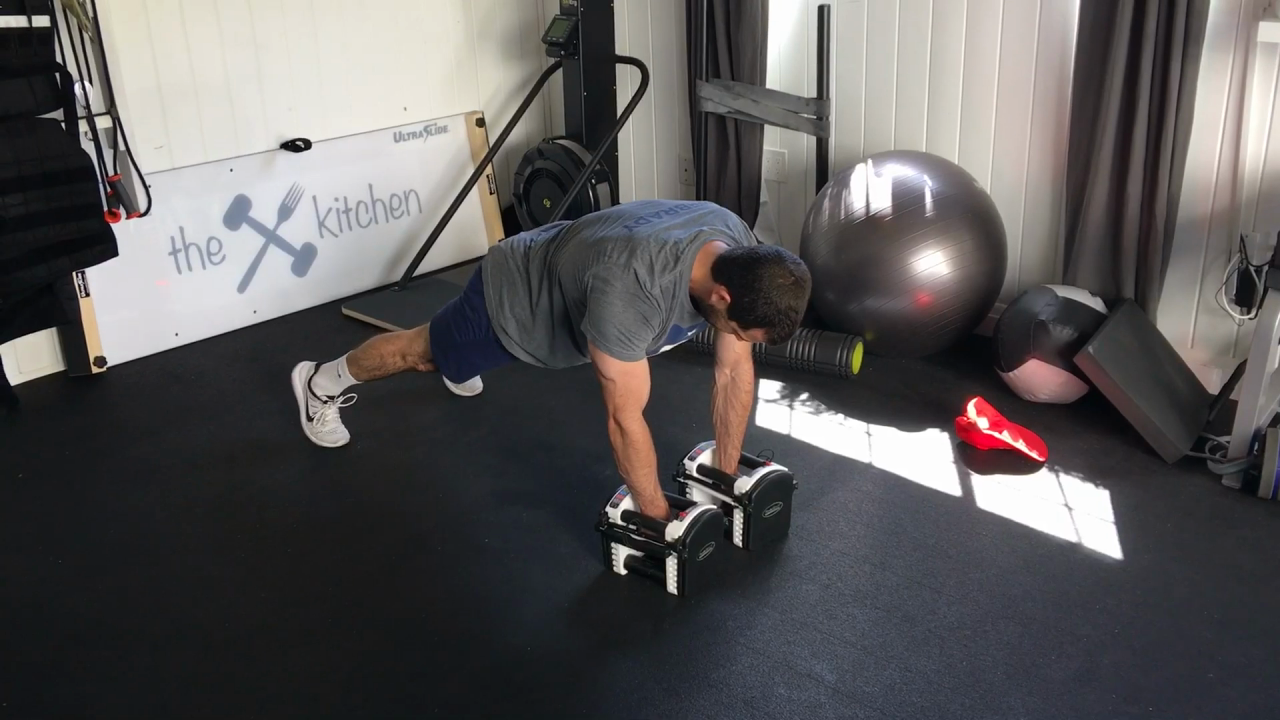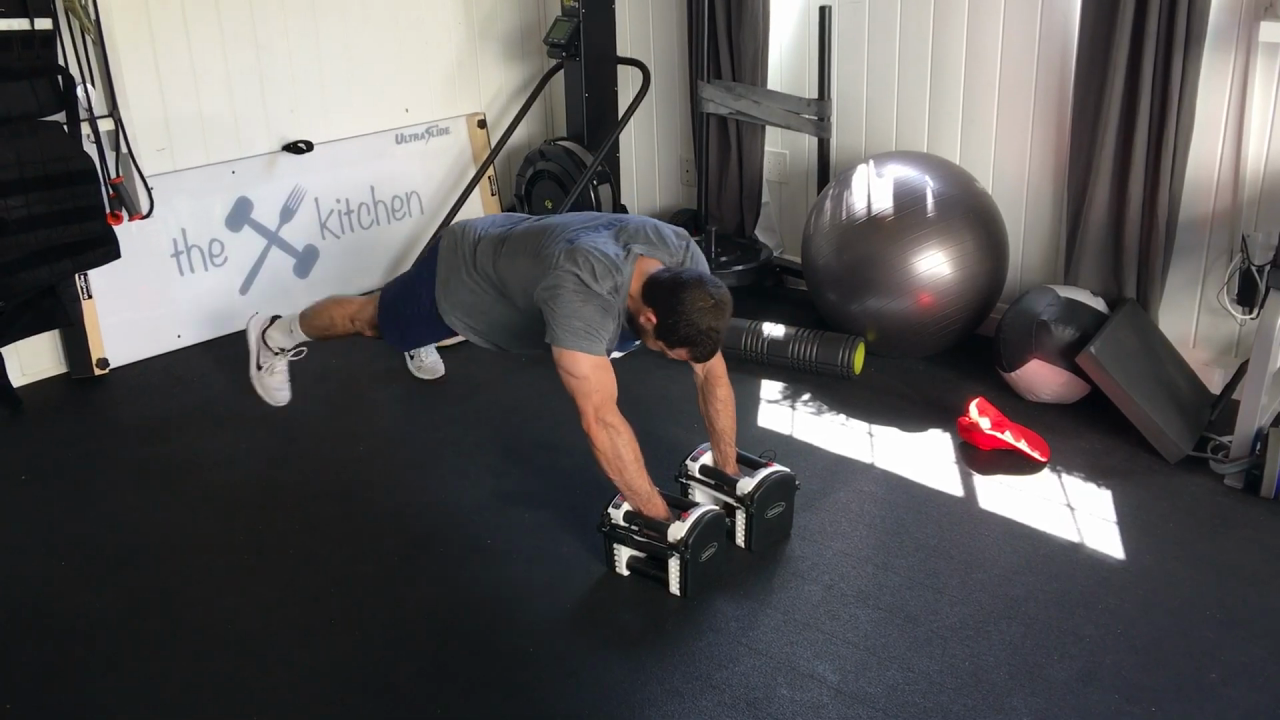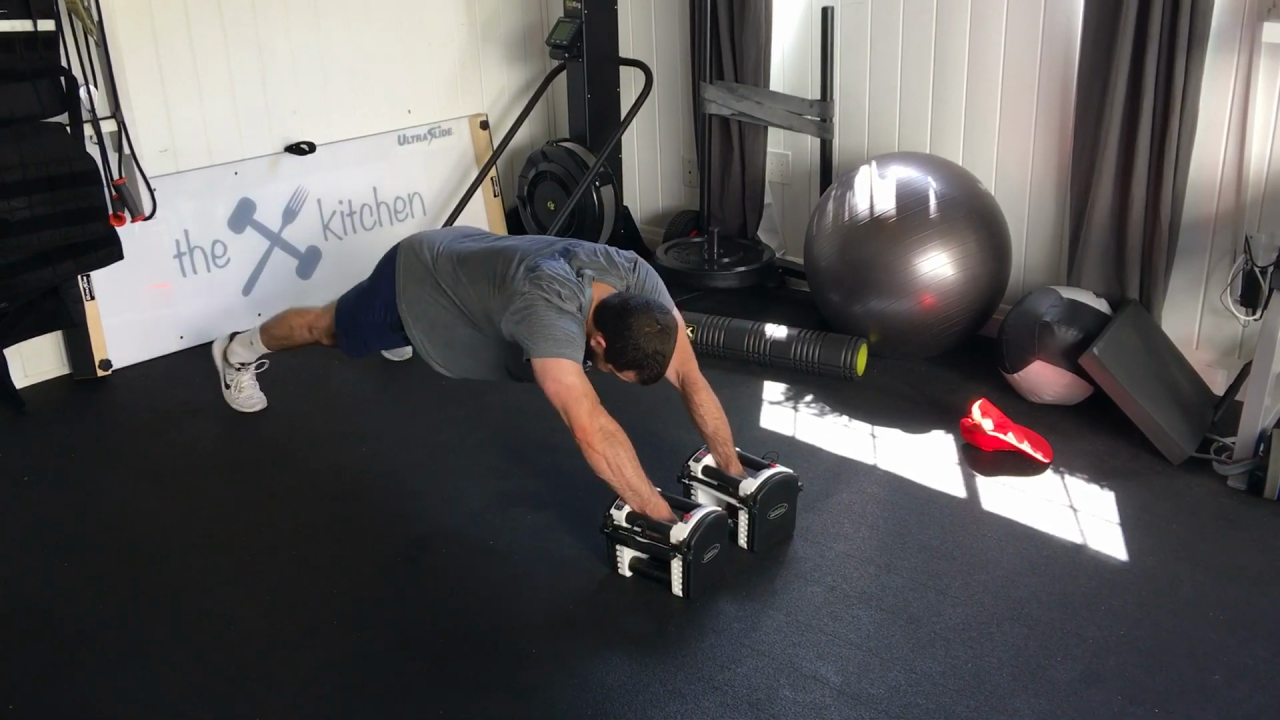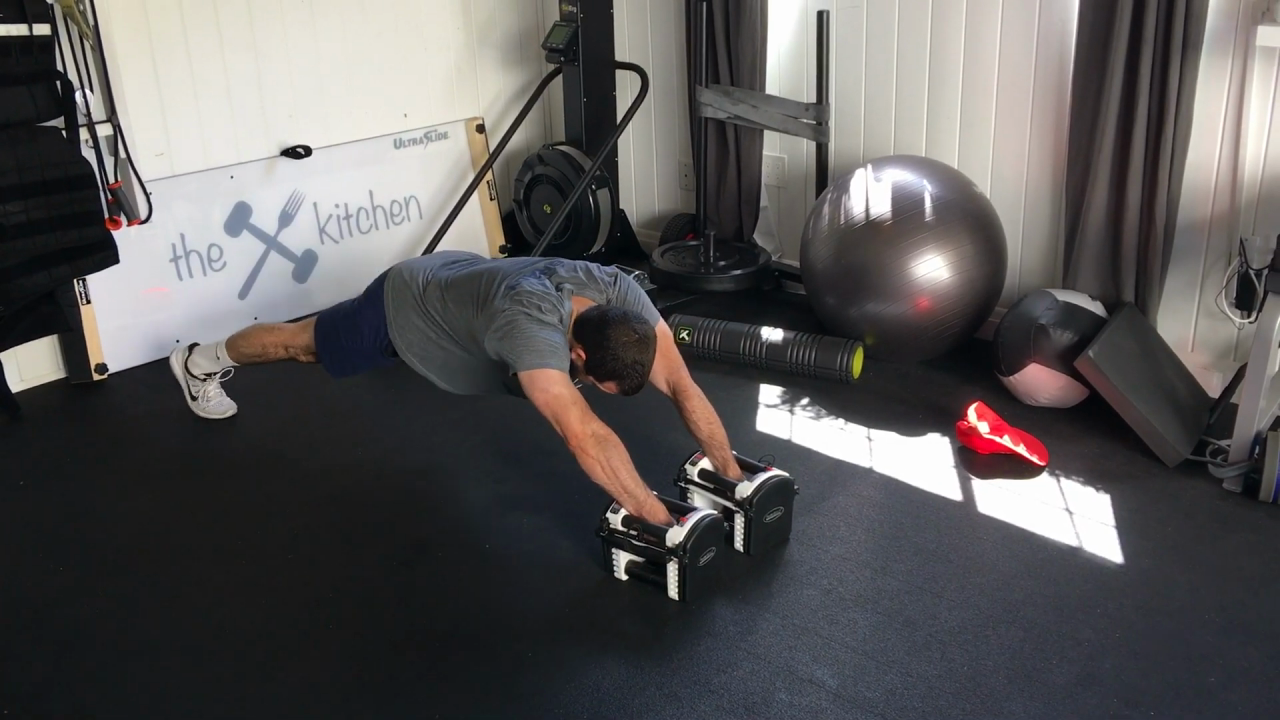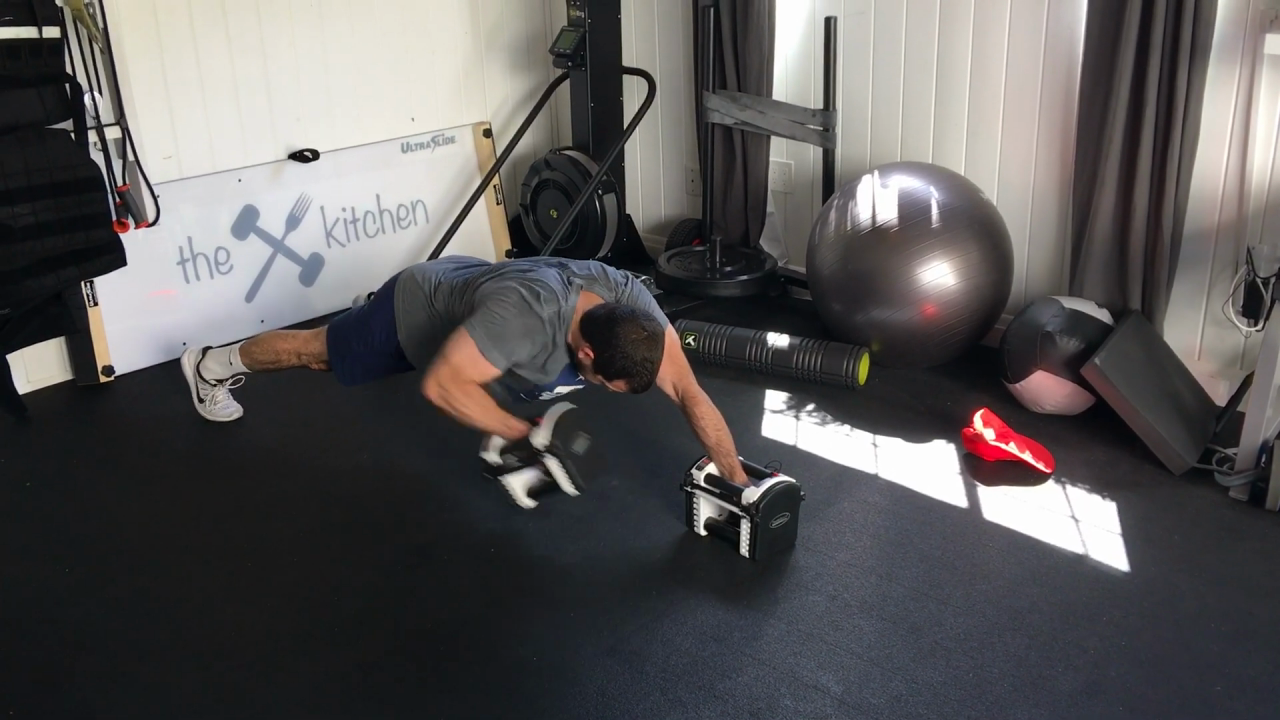
dt=1s
person 1, frame 1
left shoulder: (741, 252)
right shoulder: (631, 286)
left elbow: (734, 372)
right elbow: (625, 419)
left wrist: (726, 479)
right wrist: (660, 520)
left hip: (559, 277)
right hip: (513, 294)
right knee: (424, 350)
left ankle: (455, 364)
right ankle: (322, 383)
person 1, frame 2
left shoulder: (682, 256)
right shoulder: (583, 294)
left elbow: (712, 372)
right elbow: (601, 420)
left wrist: (730, 474)
right wrist: (661, 520)
left hip: (508, 249)
right hip: (460, 267)
right knee: (372, 318)
left ankle: (418, 341)
right ankle: (276, 337)
person 1, frame 3
left shoulder: (639, 279)
right shoulder: (549, 311)
left elbow: (691, 379)
right elbow: (590, 429)
left wrist: (734, 473)
right wrist: (663, 520)
left hip: (466, 259)
right hip: (418, 274)
right knee: (330, 328)
left ankle: (396, 334)
right ankle: (241, 351)
person 1, frame 4
left shoulder: (622, 294)
right shoulder: (533, 326)
left elbow: (682, 386)
right elbow: (585, 437)
left wrist: (733, 476)
right wrist: (661, 524)
left hip: (454, 277)
right hip: (406, 305)
right knee: (307, 344)
right ankle: (203, 361)
person 1, frame 5
left shoulder: (628, 297)
right shoulder: (528, 315)
left elbow: (689, 391)
right elbow: (441, 385)
left wrist: (740, 482)
right wrist: (525, 436)
left hip: (462, 285)
right hip: (416, 312)
right knee: (317, 351)
left ankle: (368, 307)
right ankle: (214, 363)
